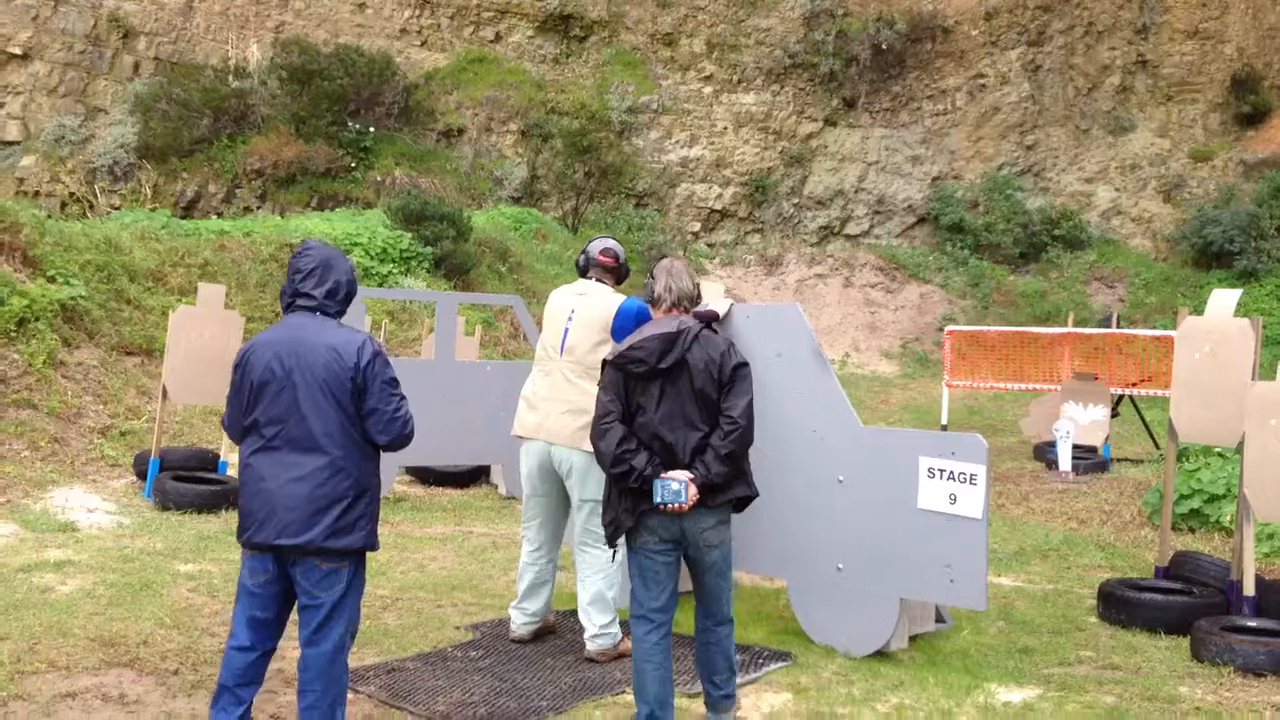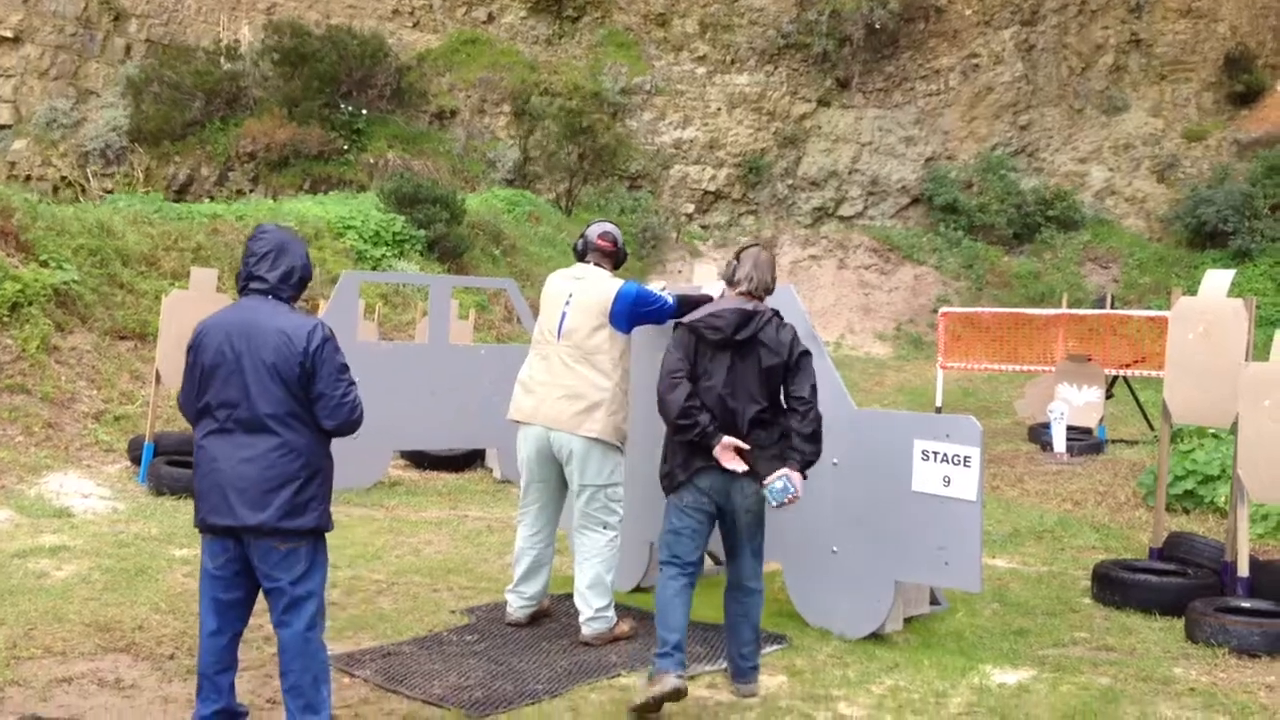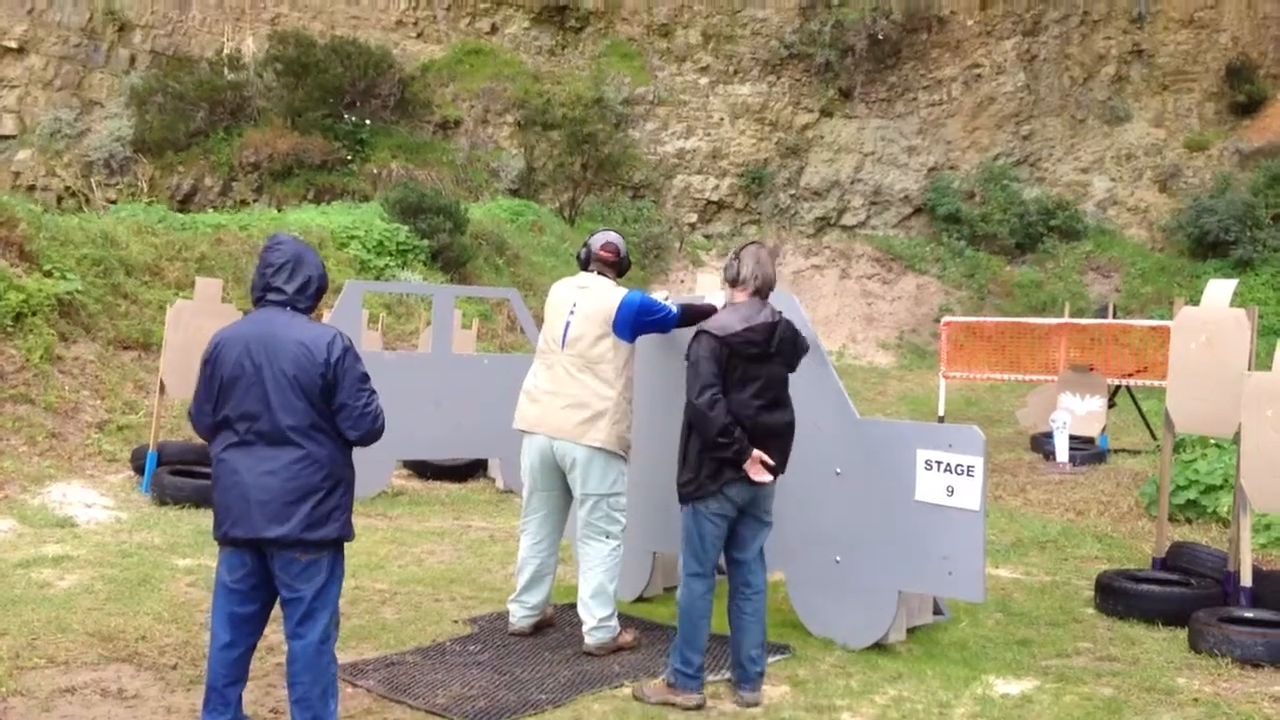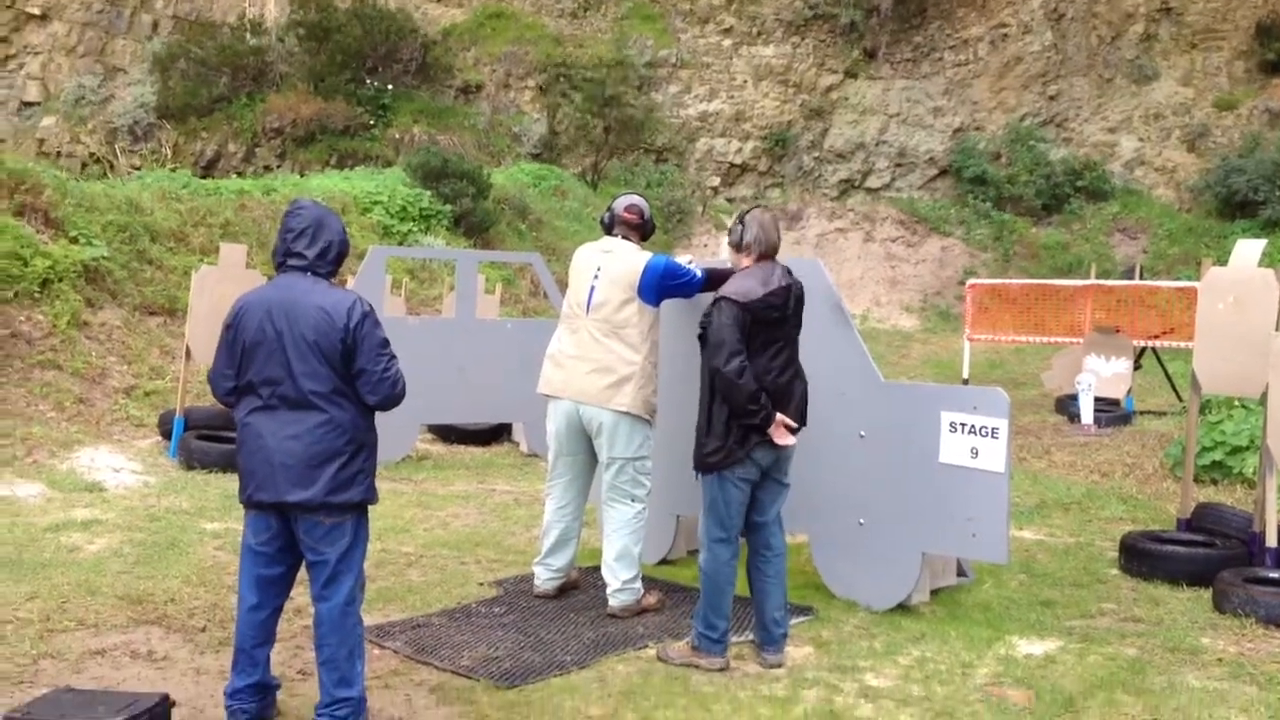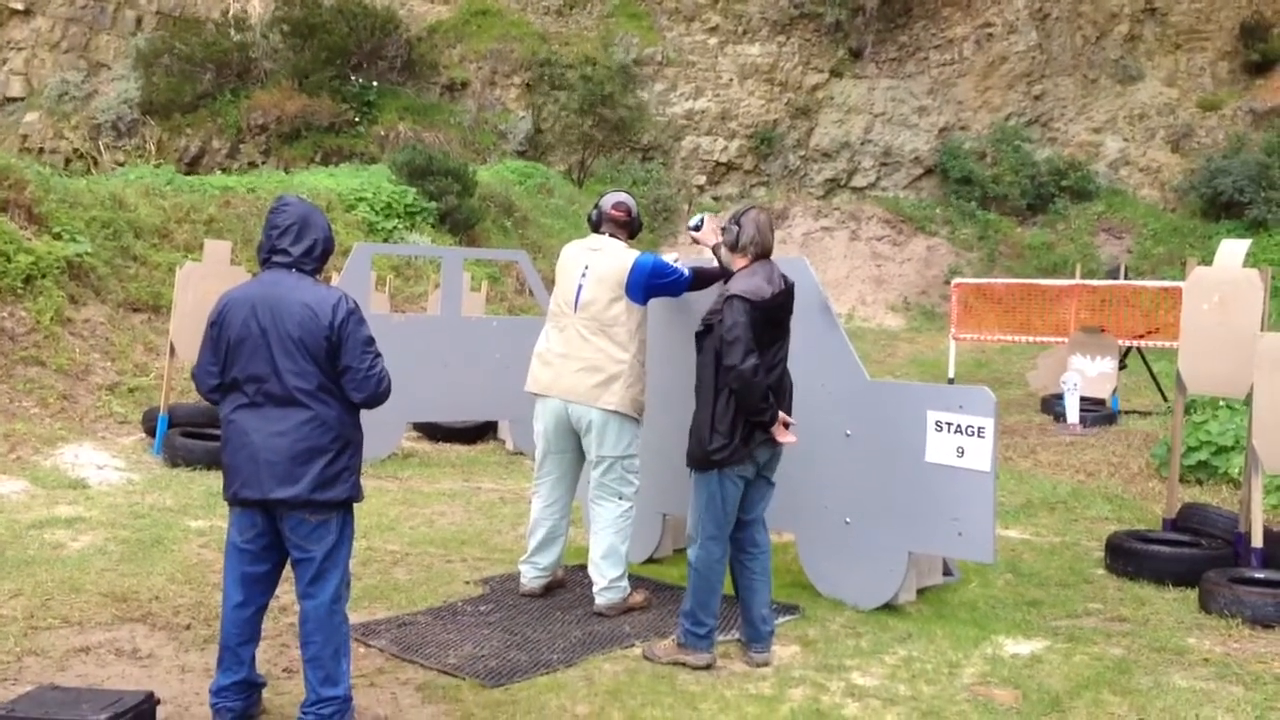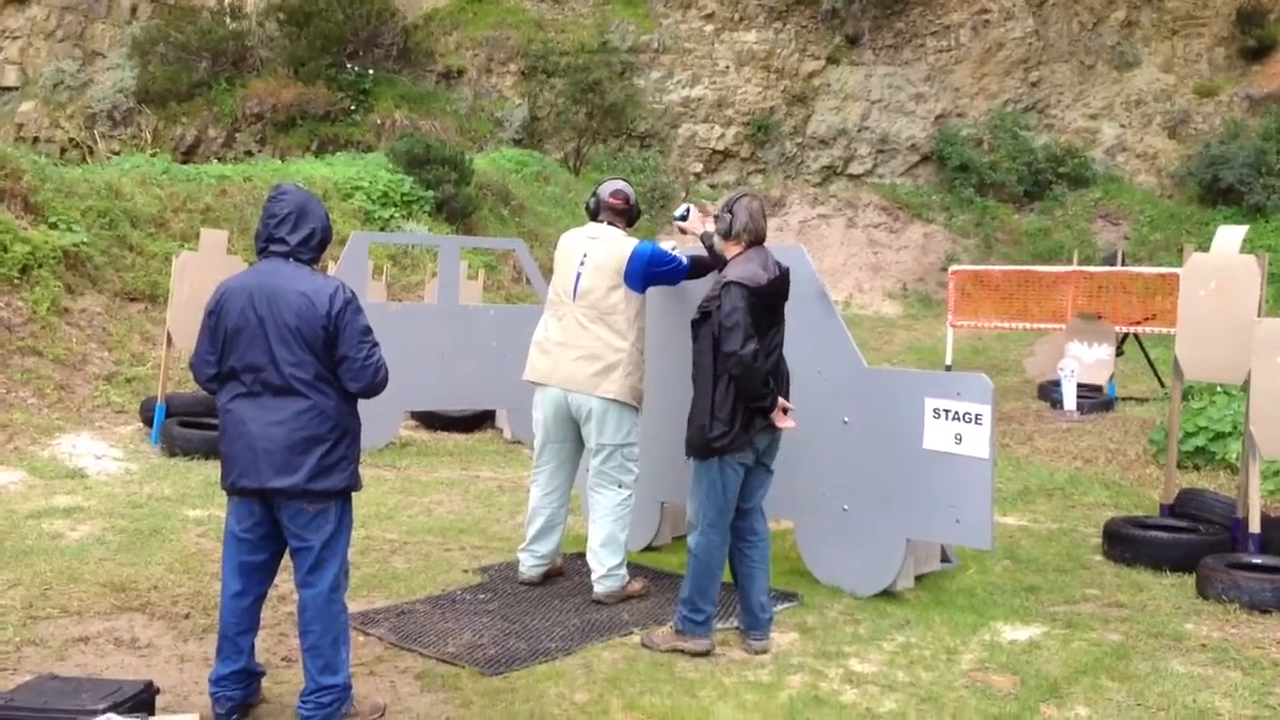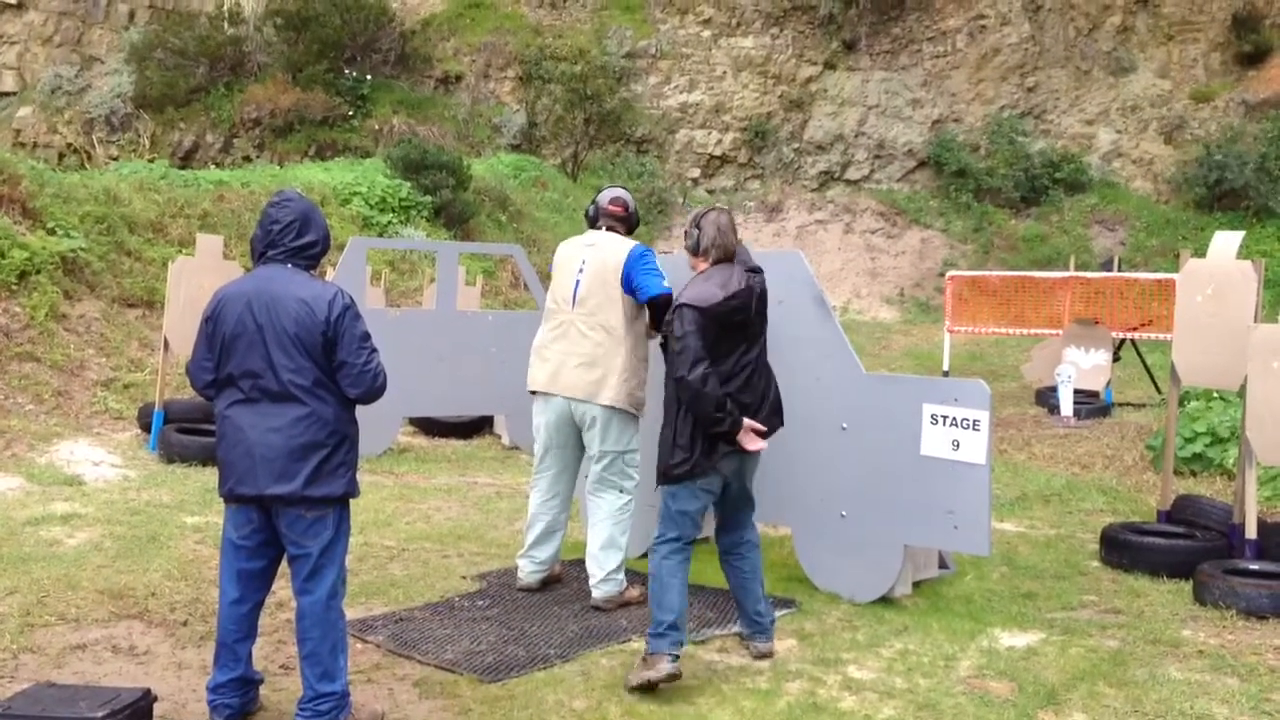
dt=0.7s
person 1, frame 1
left shoulder: (255, 349)
right shoulder: (359, 349)
left elbow: (235, 426)
right elbow: (395, 432)
left hip: (264, 517)
right hip: (330, 522)
left knee: (251, 631)
right knee: (325, 642)
person 1, frame 2
left shoulder: (208, 330)
right shoulder: (309, 333)
left elbow: (191, 408)
right elbow: (343, 417)
left hip: (221, 500)
right hip: (285, 504)
left knee: (220, 617)
right knee: (298, 622)
person 1, frame 3
left shoulder: (224, 342)
right shoulder: (329, 344)
left elbow: (203, 423)
right elbow: (366, 427)
left hip: (239, 512)
right hip: (306, 515)
left knee: (231, 629)
right knee: (310, 635)
person 1, frame 4
left shoulder: (246, 307)
right shoulder: (348, 309)
left elbow: (223, 387)
right elbow: (386, 392)
right wrist: (343, 388)
left hip: (264, 477)
right hip: (329, 479)
left knee: (258, 593)
right knee: (336, 599)
person 1, frame 5
left shoulder: (231, 303)
right shoulder: (334, 306)
left elbow: (207, 383)
right elbow: (371, 389)
right wrist: (327, 385)
left hip: (249, 474)
right hip: (315, 476)
left knee: (243, 591)
right knee: (322, 596)
person 1, frame 6
left shoulder: (228, 293)
right shoulder: (330, 295)
left elbow: (205, 372)
right elbow: (368, 378)
right wrist: (325, 374)
left hip: (247, 463)
right hip: (312, 465)
left knee: (242, 579)
right knee: (320, 584)
person 1, frame 7
left shoulder: (226, 299)
right shoulder: (330, 301)
left elbow: (202, 378)
right elbow: (367, 384)
right wrist: (325, 380)
left hip: (244, 470)
right hip: (311, 472)
left knee: (239, 587)
right knee: (318, 592)
person 2, frame 1
left shoulder: (623, 358)
right shoulder: (722, 351)
left elbow: (606, 433)
right elbow: (737, 425)
left wrist: (649, 477)
right wrist: (701, 478)
left hip: (648, 509)
right hip: (707, 506)
left knee: (650, 619)
right knee: (716, 610)
person 2, frame 2
left shoulder: (693, 327)
right shoulder: (784, 337)
left elbow: (671, 391)
right elbow: (804, 406)
left wrist: (710, 438)
right wrist: (795, 464)
left hip: (695, 468)
right hip: (751, 472)
left knee: (676, 567)
right knee: (746, 575)
left ankle: (668, 668)
right ankle: (744, 673)
person 2, frame 3
left shoulder: (714, 333)
right shoulder: (784, 333)
left elbow: (704, 403)
left wrist: (738, 451)
left hip: (715, 474)
right hip: (761, 476)
left knee: (697, 577)
right knee: (750, 576)
left ankle: (685, 682)
right ankle: (749, 682)
person 2, frame 4
left shoulder: (732, 300)
right shoulder: (790, 288)
left elbow: (730, 370)
left wrist: (763, 417)
left hip: (736, 439)
right hip: (778, 436)
left knee: (720, 542)
right knee: (768, 537)
left ankle: (709, 645)
right ankle: (772, 642)
person 2, frame 5
left shoulder: (737, 299)
right shoulder: (776, 286)
left elbow: (741, 370)
left wrist: (766, 417)
left hip: (731, 437)
right hip: (763, 438)
left knee: (709, 539)
right knee: (751, 534)
left ankle: (694, 640)
right ankle: (758, 640)
person 2, frame 6
left shoulder: (734, 285)
right shoulder: (767, 272)
left elbow: (741, 356)
left wrist: (766, 403)
right wrist: (704, 234)
left hip: (730, 424)
right hip: (761, 425)
left knee: (709, 526)
right knee: (750, 522)
left ankle: (693, 628)
right ankle: (757, 627)
person 2, frame 7
left shoulder: (691, 304)
right shoulder: (751, 291)
left elbow: (692, 379)
left wrist: (728, 423)
left hip: (700, 446)
right hip: (739, 442)
left knee: (670, 545)
right knee: (739, 534)
left ankle: (662, 652)
right ankle: (759, 631)
person 3, frame 1
left shoulder: (556, 299)
right shoulder: (621, 309)
left hip: (536, 431)
right hip: (585, 440)
left knee: (539, 532)
right knee: (596, 540)
left ankle: (527, 619)
right ankle: (602, 638)
person 3, frame 2
left shoulder: (554, 283)
right shoulder: (620, 294)
right elbow: (678, 306)
right wrist: (714, 299)
left hip: (534, 415)
right hip: (587, 424)
left knee: (534, 515)
right knee: (596, 524)
left ankle: (523, 603)
right ankle: (597, 621)
person 3, frame 3
left shoulder: (558, 292)
right shoulder: (624, 303)
right elbow: (680, 315)
left wrist: (648, 304)
right wrist: (719, 309)
left hip: (539, 425)
right hip: (590, 434)
left knee: (538, 524)
right knee: (600, 533)
left ankle: (525, 612)
right ankle: (600, 631)
person 3, frame 4
left shoulder: (583, 256)
right shoulder: (649, 268)
right elbow: (704, 280)
left wrist: (676, 265)
left hip: (565, 389)
right hip: (616, 398)
left knee: (563, 487)
right knee: (624, 497)
left ankle: (550, 575)
right ankle: (624, 594)
person 3, frame 5
left shoulder: (569, 254)
right shoulder: (636, 265)
right elbow: (690, 279)
right wrist: (727, 269)
left hip: (552, 388)
right hip: (605, 396)
left knee: (551, 485)
right knee: (611, 494)
left ankle: (536, 573)
right ankle: (610, 592)
person 3, frame 6
left shoulder: (567, 242)
right shoulder: (636, 254)
right elbow: (690, 268)
left hip: (552, 378)
right hip: (604, 386)
left knee: (549, 474)
right knee: (610, 482)
left ankle: (535, 561)
right ankle: (609, 580)
person 3, frame 7
left shoulder: (564, 250)
right shoulder: (633, 256)
right elbow: (660, 302)
right wrist: (655, 325)
left hip: (550, 384)
right hip: (608, 392)
left knee: (549, 480)
right knee: (610, 488)
left ankle: (533, 568)
right ankle: (607, 586)
